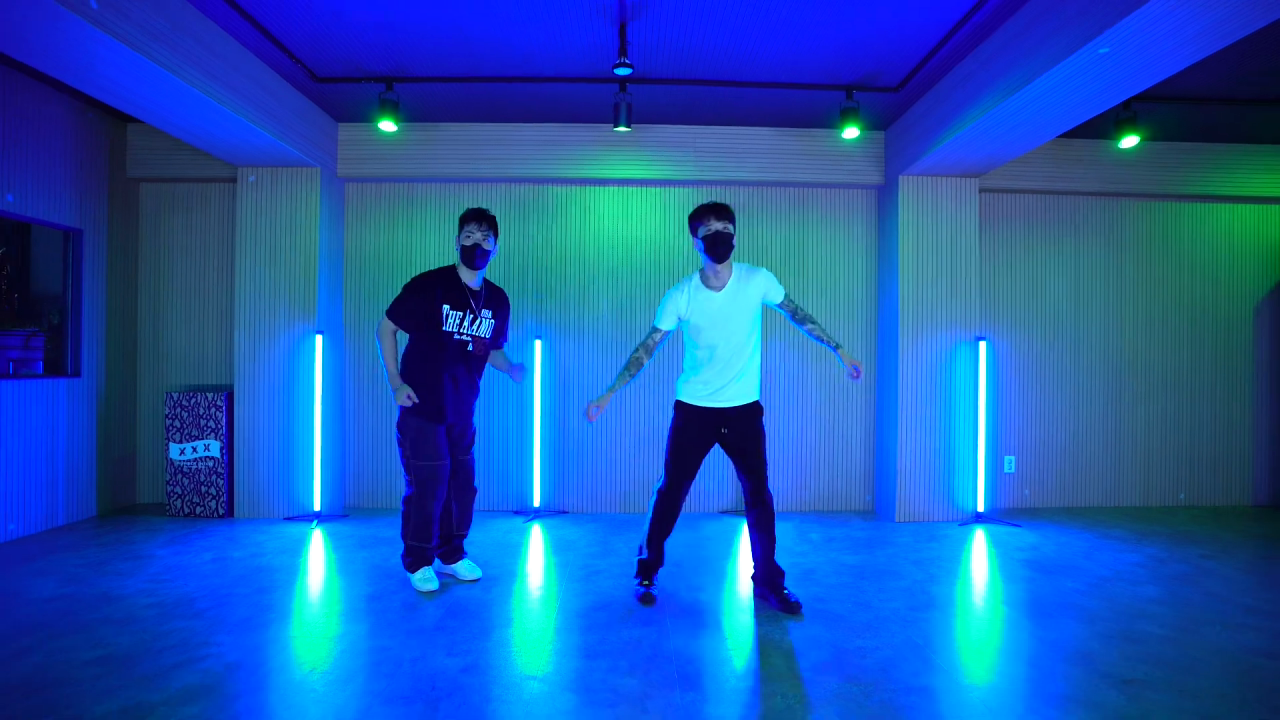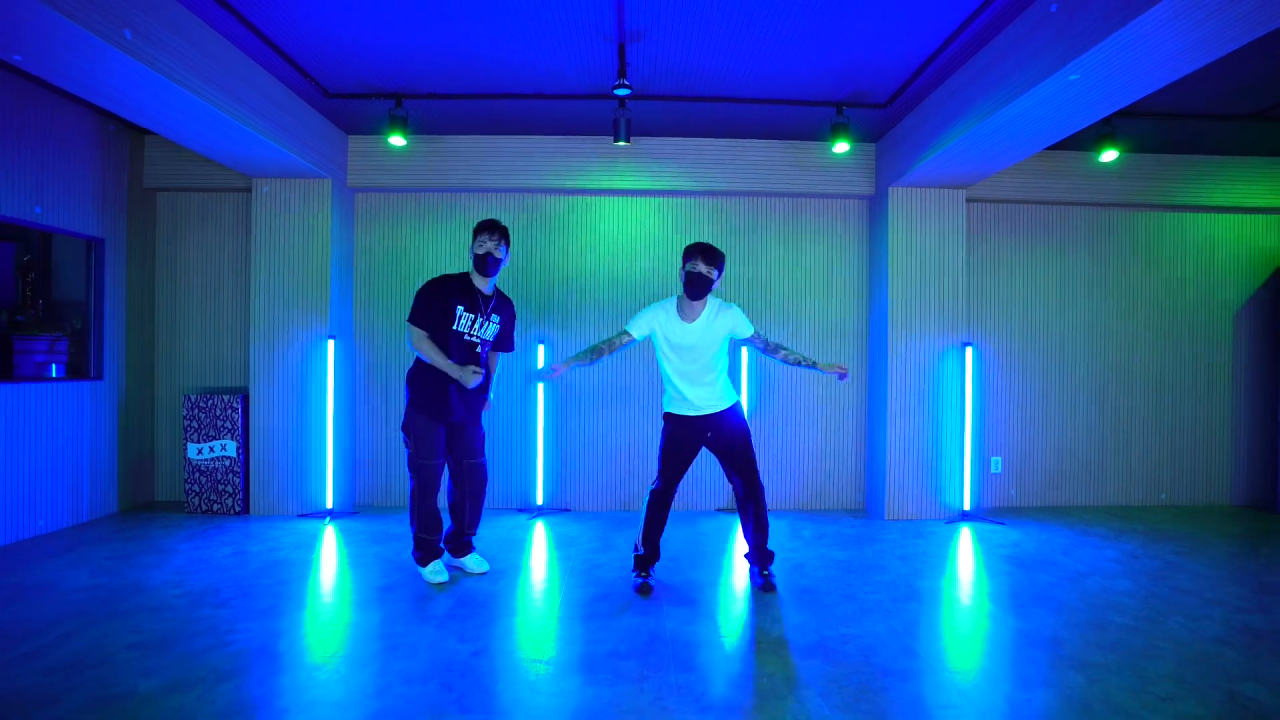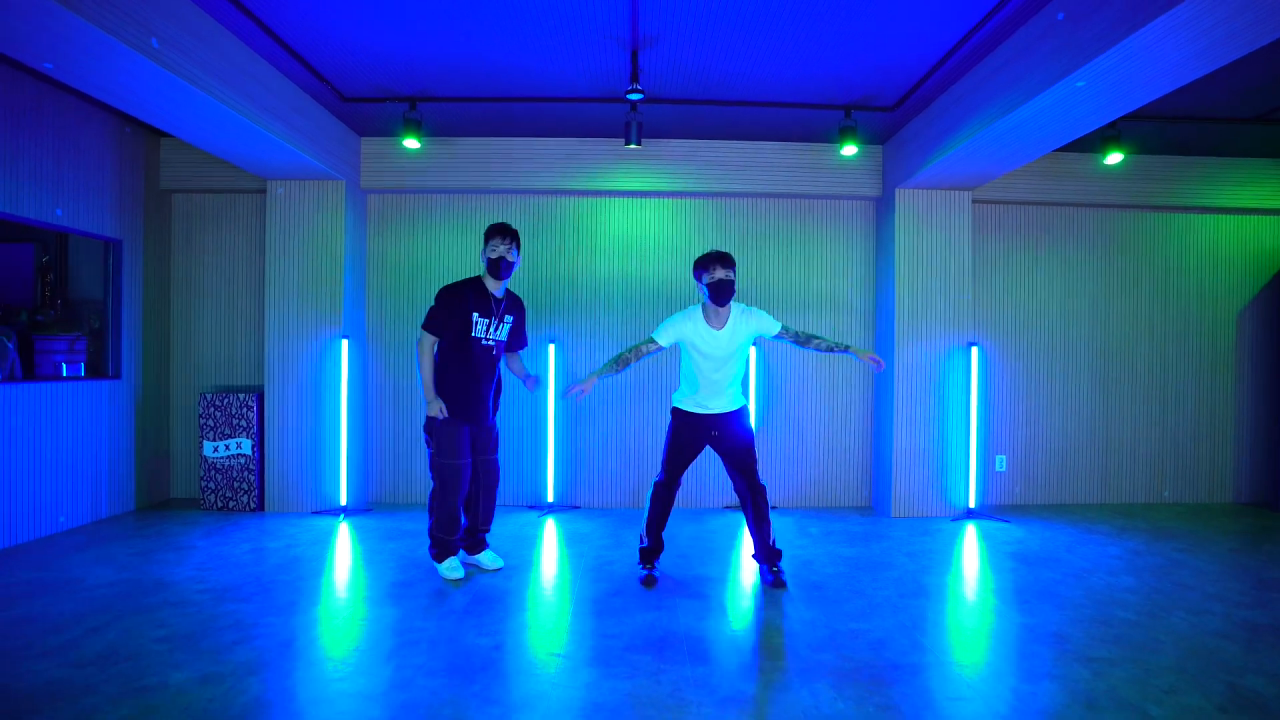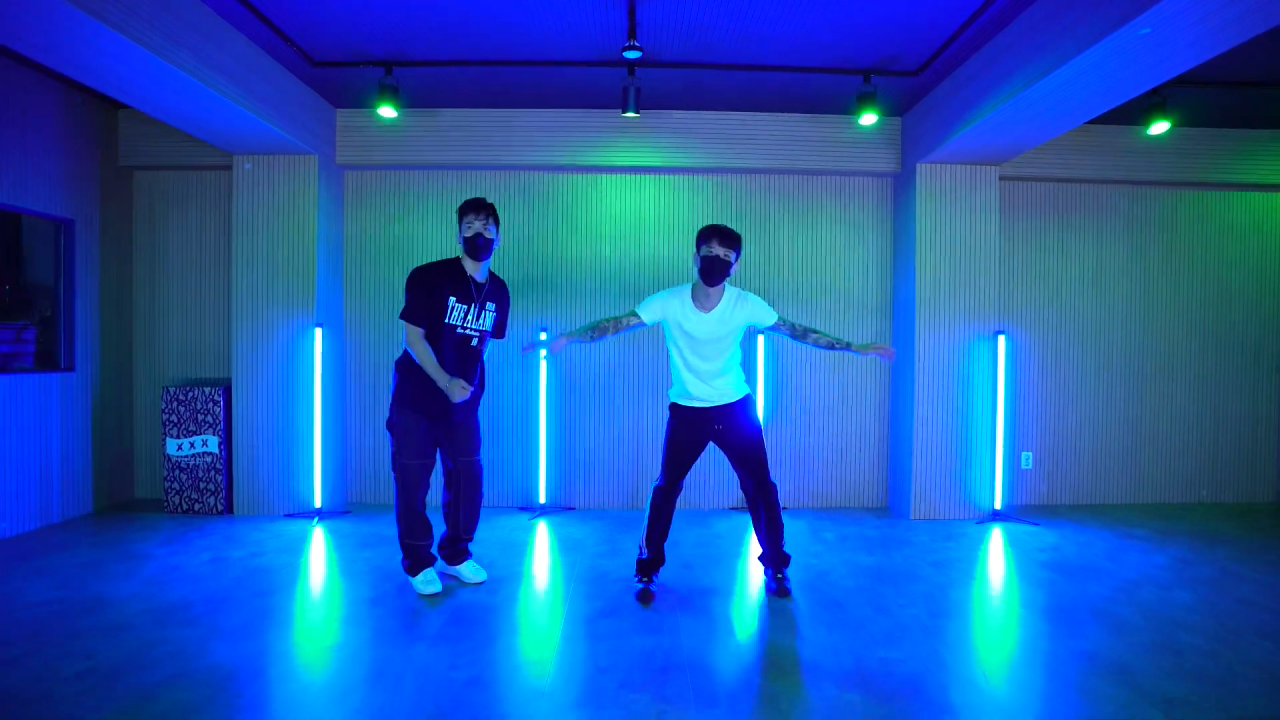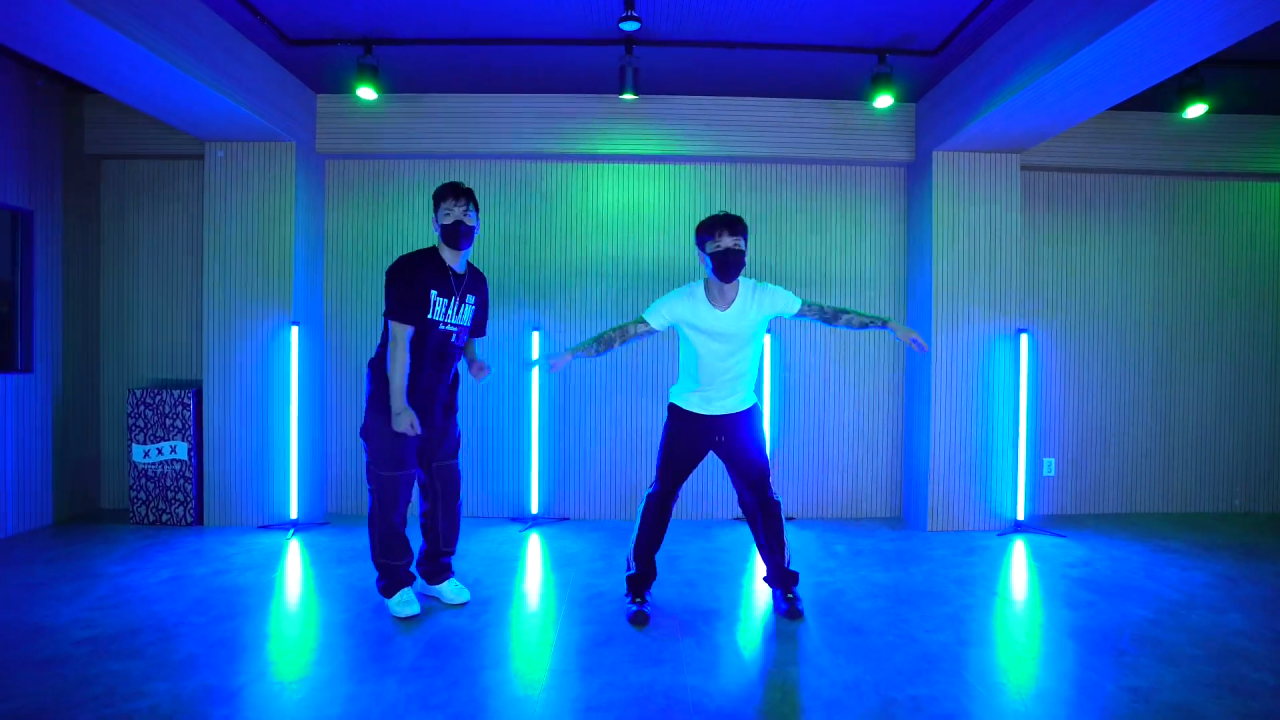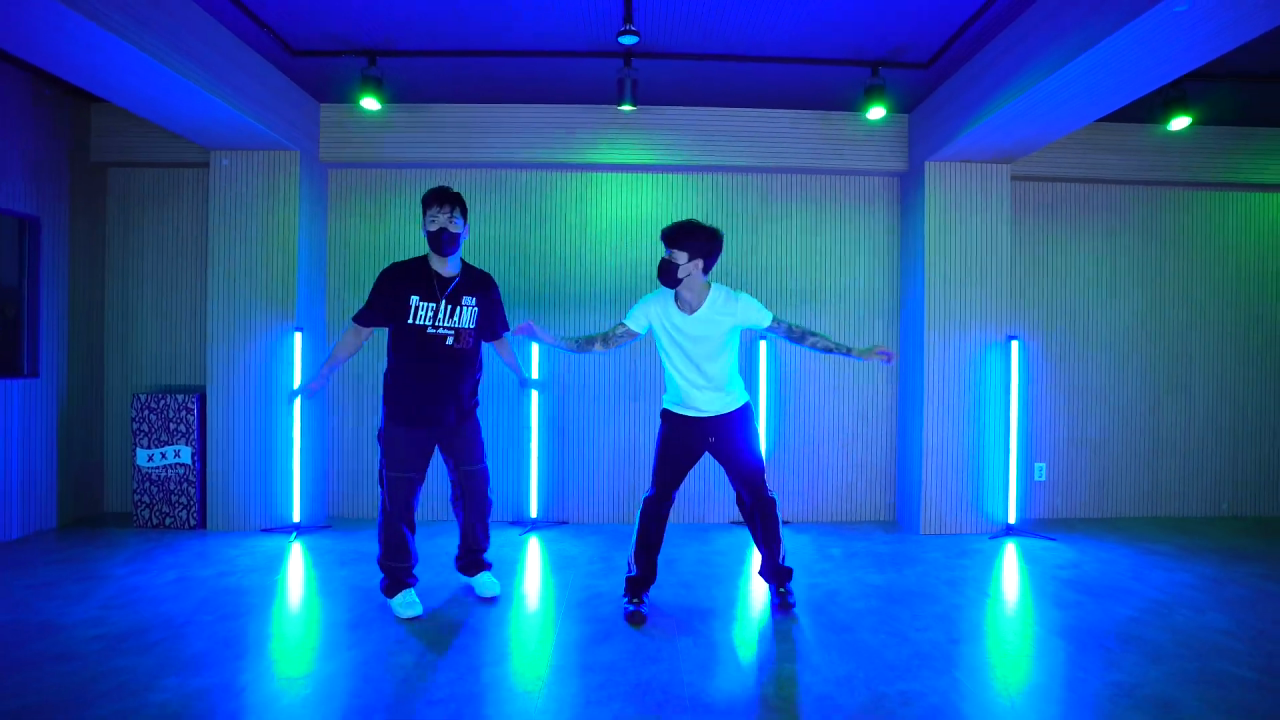
dt=0.5s
person 1, frame 1
left shoulder: (497, 300)
right shoulder: (427, 287)
right elbow: (387, 328)
left wrist: (513, 368)
right wrist: (396, 381)
left hip: (460, 406)
right hip: (421, 405)
left knee: (461, 481)
right knee: (428, 482)
left ankle: (450, 553)
right ankle: (418, 560)
person 1, frame 2
left shoulder: (504, 306)
right shoulder: (441, 288)
right elbow: (416, 337)
left wrist: (485, 393)
right wrist: (457, 372)
left hip: (467, 407)
right hip: (427, 402)
left knee: (472, 478)
right knee: (426, 478)
left ankle: (459, 547)
right ankle: (427, 554)
person 1, frame 3
left shoulder: (514, 306)
right shoulder: (456, 295)
right elbow: (426, 344)
left wrist: (529, 379)
right wrist: (430, 396)
left hip: (484, 407)
right hip: (449, 405)
left knee: (485, 476)
right knee: (451, 479)
left ankle: (474, 544)
right ankle: (444, 551)
person 1, frame 4
left shoulder: (498, 290)
right shoulder: (429, 277)
right elbow: (412, 335)
right wrist: (446, 383)
left hip: (462, 402)
right hip: (416, 398)
left knee: (467, 479)
right knee: (413, 481)
left ankle: (455, 555)
right ankle: (418, 563)
person 1, frame 5
left shoulder: (475, 282)
right shoulder: (410, 270)
right elbow: (398, 338)
left wrist: (473, 362)
right wrist: (398, 405)
left hip: (440, 405)
right hip: (395, 405)
left knee: (444, 490)
right knee: (391, 495)
left ankle: (434, 573)
right ankle: (394, 582)
person 1, frame 6
left shoulder: (482, 285)
right shoulder: (398, 278)
left elbow: (497, 338)
right elbow: (361, 329)
left wrist: (522, 376)
right wrist: (325, 372)
left hip: (460, 411)
right hip: (406, 412)
left knee: (474, 489)
right knee: (399, 498)
left ankle: (474, 564)
right ankle: (398, 582)
person 2, frame 1
left shoulder: (757, 280)
right shoulder: (680, 296)
left elbow: (798, 314)
right elbow: (648, 346)
left wrist: (838, 348)
right wrist: (610, 393)
left hip: (744, 409)
right hip: (693, 409)
left knee: (758, 496)
right knee: (672, 490)
left ankle: (768, 581)
right ankle: (647, 570)
person 2, frame 2
left shoulder: (728, 315)
right shoulder: (657, 316)
left elbow: (767, 347)
right elbow: (613, 343)
left wrist: (819, 366)
right wrist: (567, 363)
left hip: (725, 414)
right hip: (681, 418)
left knee: (749, 486)
right knee: (663, 489)
left ankle: (760, 562)
right ankle: (644, 564)
person 2, frame 3
left shoulder: (751, 319)
right shoulder: (682, 324)
left elbow: (798, 336)
right elbow: (638, 352)
left wrist: (851, 350)
right wrist: (594, 378)
left hip: (732, 415)
right hip: (688, 416)
left knee: (751, 487)
right knee: (666, 483)
left ankle: (768, 560)
right ankle: (649, 557)
person 2, frame 4
left shoulder: (746, 305)
right shoulder: (669, 303)
left elbow: (795, 331)
right elbow: (617, 324)
left wrist: (855, 347)
right wrist: (566, 339)
left hip: (735, 408)
right hip: (687, 411)
left knee: (760, 485)
right knee: (666, 487)
left ankle: (775, 565)
right ankle: (647, 570)
person 2, frame 5
left shoulder: (764, 298)
right shoulder: (680, 304)
left elbow: (824, 313)
right elbow: (625, 333)
left wrist: (888, 324)
right wrist: (570, 354)
left hip: (740, 417)
right hip: (687, 417)
left knee: (761, 501)
right knee: (660, 496)
left ankle: (783, 585)
right ankle: (638, 588)
person 2, frame 6
left shoulder: (736, 305)
right shoulder: (653, 307)
left elbow: (791, 331)
right elbow: (606, 341)
left wrist: (853, 352)
right wrist: (549, 339)
left hip: (732, 417)
right hip: (680, 419)
left knee: (756, 496)
right knee: (657, 500)
left ankle: (778, 580)
right ankle: (637, 589)
